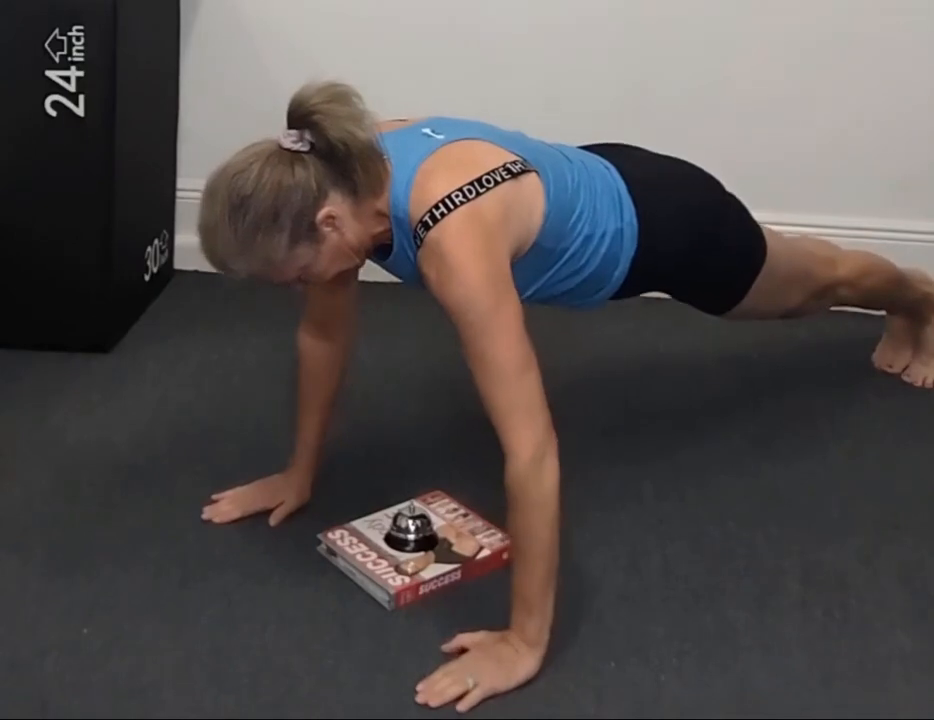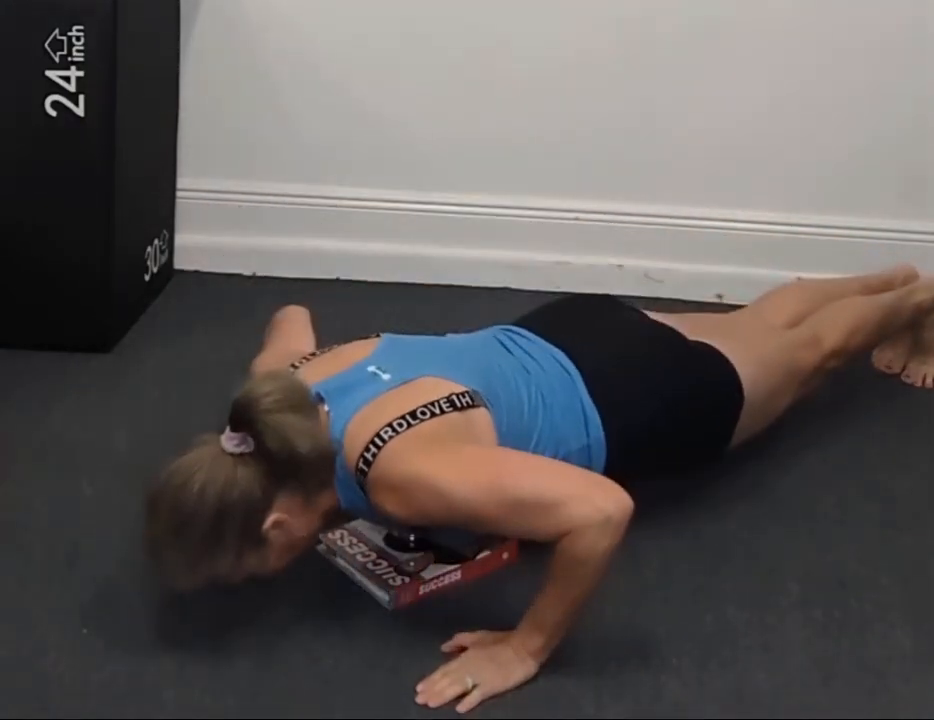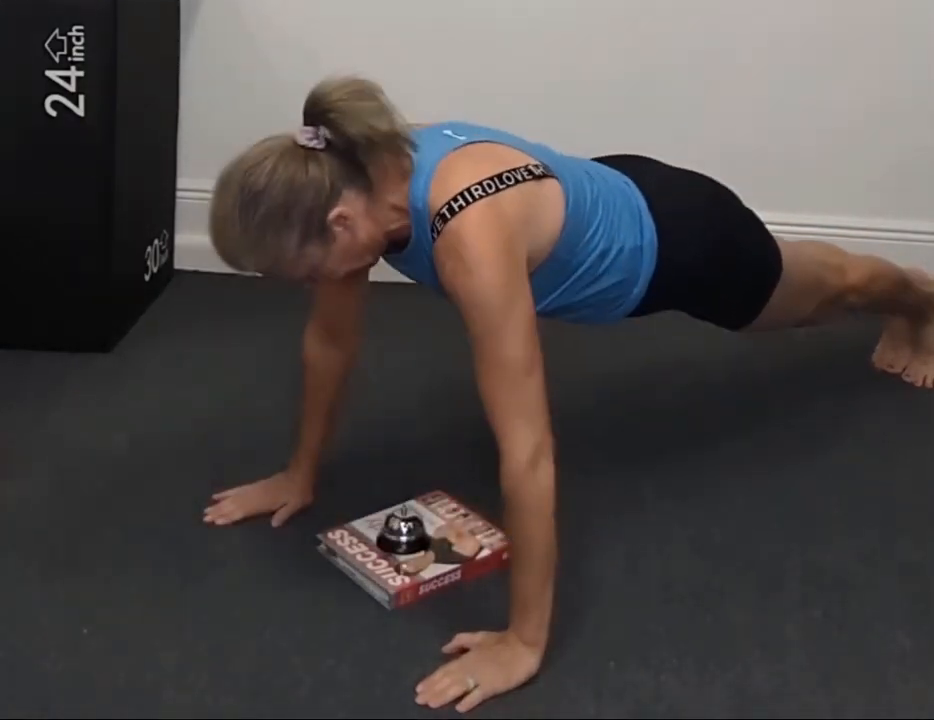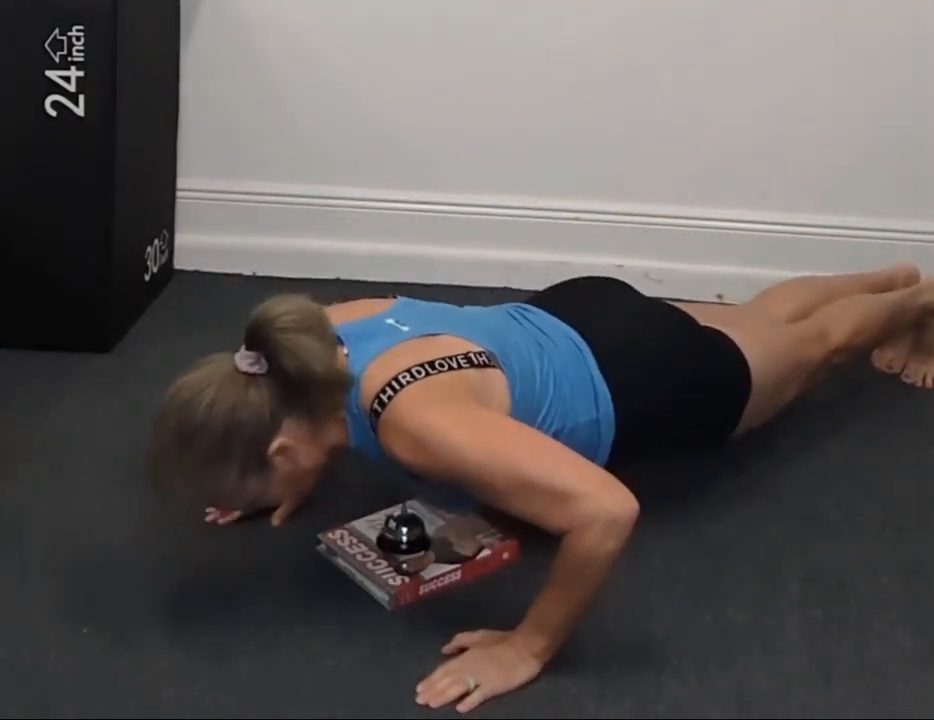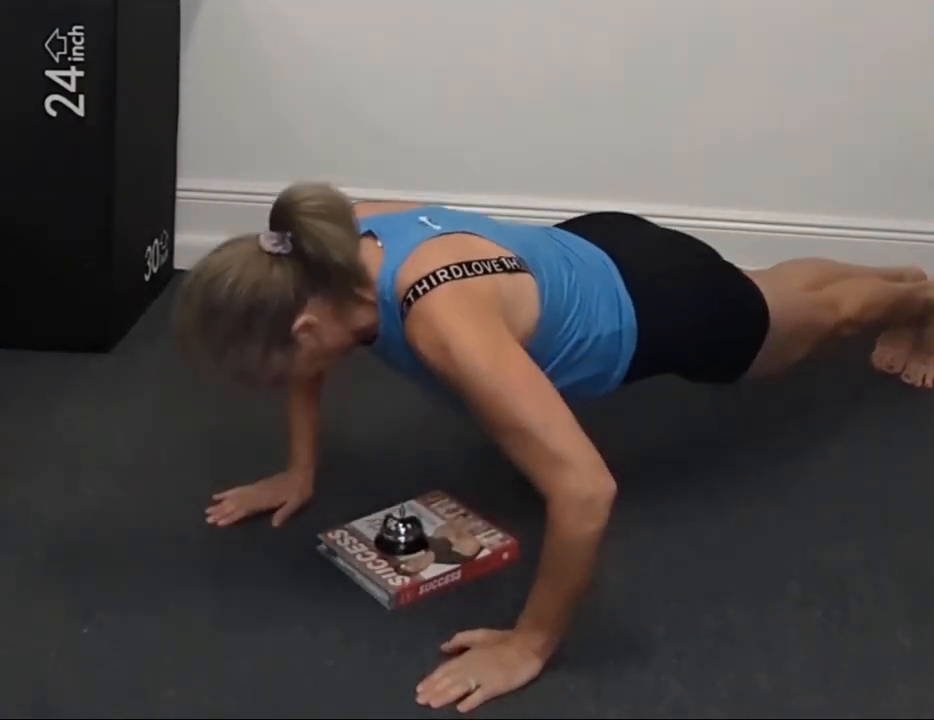
dt=1s
person 1, frame 1
left shoulder: (452, 239)
right shoulder: (339, 173)
left elbow: (532, 450)
right elbow: (323, 329)
left wrist: (524, 641)
right wrist: (300, 474)
left hip: (661, 223)
right hip: (597, 189)
left knee: (821, 283)
right knee: (795, 300)
person 1, frame 2
left shoulder: (401, 470)
right shoulder: (293, 395)
left elbow: (603, 509)
right elbow: (292, 315)
left wrist: (525, 647)
right wrist: (292, 476)
left hip: (626, 406)
right hip: (558, 340)
left knee: (805, 350)
right knee: (753, 324)
person 1, frame 3
left shoulder: (470, 234)
right shoulder: (360, 171)
left elbow: (527, 449)
right elbow: (329, 328)
left wrist: (523, 642)
right wrist: (302, 475)
left hip: (677, 241)
right hip: (612, 203)
left knee: (827, 288)
right knee: (807, 292)
person 1, frame 4
left shoulder: (414, 425)
right shoulder: (315, 345)
left elbow: (610, 510)
left wrist: (529, 647)
right wrist: (300, 479)
left hip: (642, 390)
right hip: (573, 322)
left knee: (810, 343)
right knee: (756, 314)
person 1, frame 5
left shoulder: (444, 322)
right shoulder: (334, 248)
left elbow: (588, 491)
right elbow: (307, 356)
left wrist: (530, 646)
right wrist: (300, 474)
left hip: (663, 312)
right hip: (593, 259)
left knee: (822, 315)
right knee: (775, 287)
